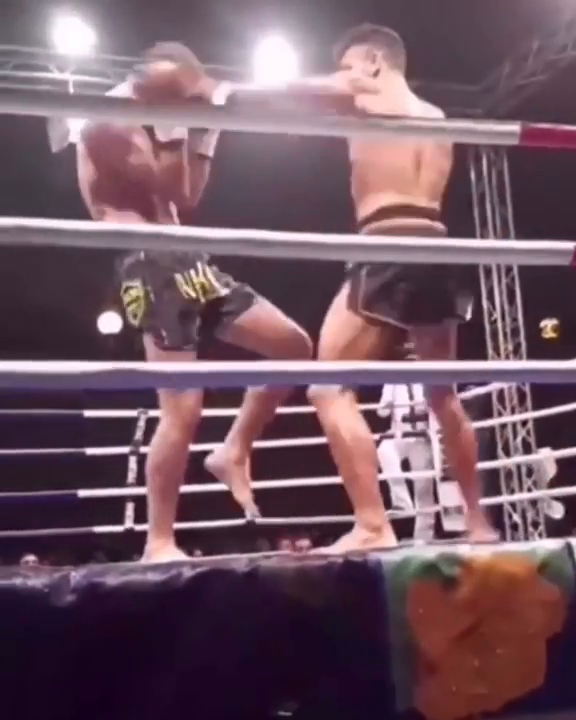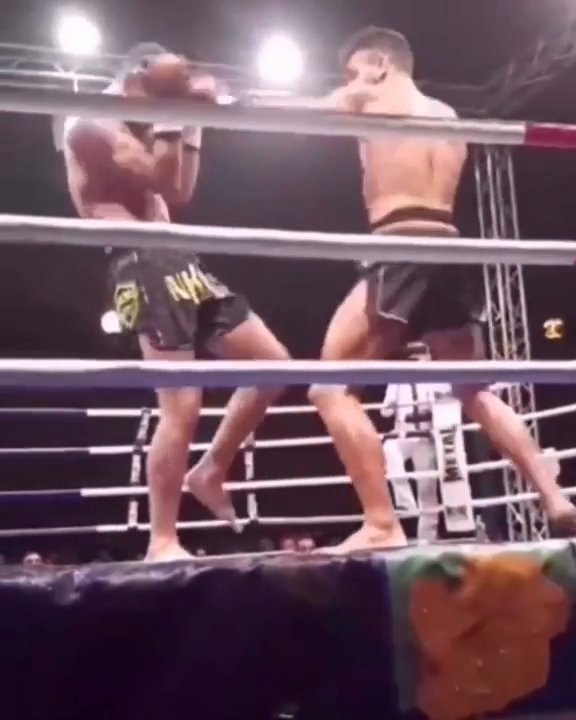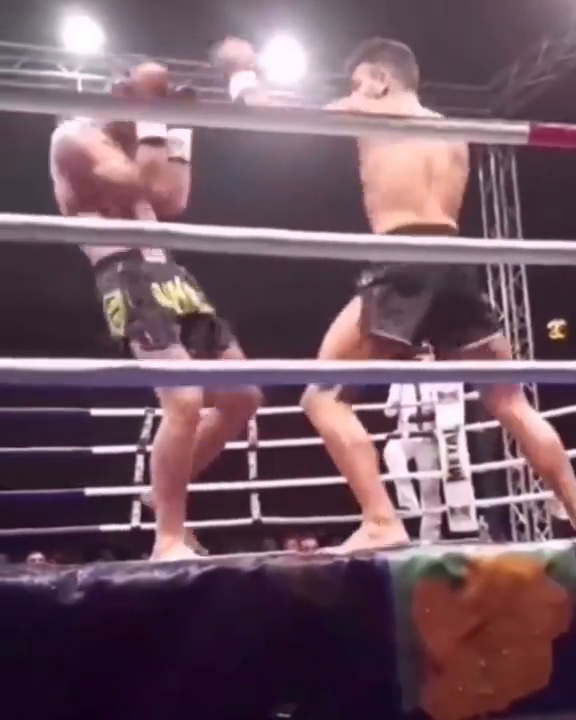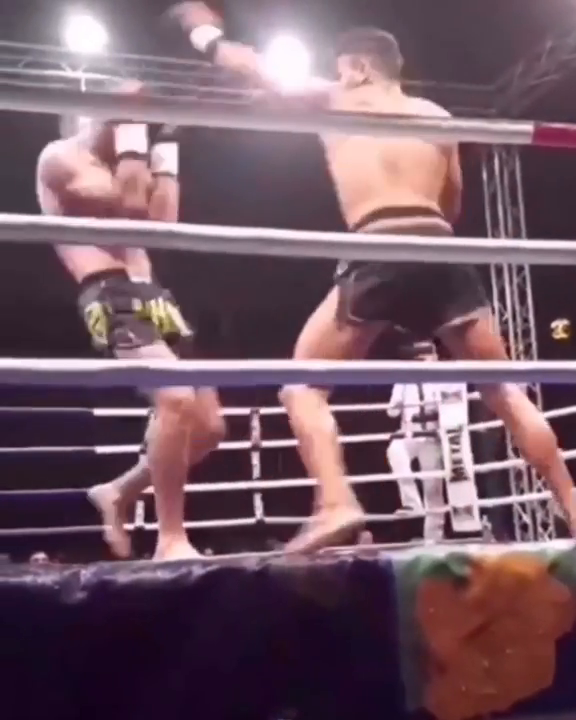
dt=0.1s
person 1, frame 1
left shoulder: (364, 93)
right shoulder: (433, 116)
left elbow: (299, 94)
left hip: (389, 252)
left knee: (329, 389)
right knee: (441, 395)
left ankle: (372, 527)
right ankle: (478, 522)
person 1, frame 2
left shoulder: (369, 96)
right shoulder: (445, 116)
left elbow: (301, 111)
left hip: (403, 257)
right hip: (449, 255)
left knee: (330, 391)
right knee: (477, 395)
left ankle: (382, 526)
person 1, frame 3
left shoulder: (367, 111)
right shoulder: (450, 133)
left wrist: (242, 76)
left hip: (403, 270)
right hip: (456, 268)
left knee: (324, 395)
right knee: (511, 406)
left ankle: (381, 522)
person 1, frame 4
left shoulder: (335, 100)
right shoulder: (436, 119)
left elbow: (264, 77)
left hip: (378, 260)
right hip: (439, 253)
left knee: (302, 387)
right knee: (503, 392)
left ankle: (336, 503)
person 2, frame 1
left shoulder: (150, 128)
right shoulder: (105, 123)
left elbow: (186, 198)
right elbow: (168, 186)
left wrist: (204, 125)
left hip: (190, 263)
right hip: (152, 268)
left knee: (295, 345)
right knee: (184, 408)
left ankle: (233, 455)
right ankle: (160, 545)
person 2, frame 2
left shoulder: (142, 129)
right shoulder: (89, 125)
left elbow: (178, 193)
right elbow: (162, 181)
left hip: (182, 265)
right hip: (144, 270)
left knee: (275, 365)
right knee: (181, 406)
left ankle: (209, 473)
right ankle: (163, 544)
person 2, frame 3
left shoulder: (132, 144)
right shoulder: (75, 137)
left elbow: (173, 202)
right elbow: (149, 189)
left wrist: (180, 130)
right wrist: (149, 116)
left hip: (169, 276)
right hip: (130, 281)
left knee: (243, 398)
right knee: (185, 402)
left ankle: (168, 489)
right ankle: (170, 541)
person 2, frame 4
left shoulder: (124, 167)
right shoulder: (61, 157)
left elbow: (164, 219)
right elbow: (126, 205)
left wrist: (164, 147)
right wrist: (128, 133)
left hip: (152, 297)
right hip: (112, 298)
left knee: (207, 425)
right knee: (176, 401)
left ankle: (118, 495)
right ankle: (172, 542)
person 3, frame 1
right shoulder: (393, 384)
right elbow: (383, 410)
right wrist: (386, 406)
left hip: (422, 436)
right hip: (400, 435)
left knee: (424, 485)
right knee: (385, 450)
left ankle: (423, 536)
right ankle: (402, 502)
person 3, frame 2
left shoulder: (436, 380)
right shoulder: (396, 382)
right elbow: (386, 410)
right wrist: (388, 407)
left hip: (426, 438)
right hip: (403, 436)
left knee: (428, 486)
right knee: (389, 450)
left ankle: (427, 535)
right ankle: (406, 502)
person 3, frame 3
left shoulder: (439, 380)
right shoulder: (401, 382)
right elbow: (390, 410)
right wrist: (393, 407)
left hip: (429, 438)
right hip: (407, 436)
left knee: (431, 487)
right knee: (391, 451)
left ankle: (431, 536)
right ankle: (409, 502)
person 3, frame 4
left shoulder: (442, 380)
right shoulder: (404, 382)
right elbow: (392, 410)
right wrist: (396, 407)
left hip: (432, 438)
right hip: (410, 435)
left knee: (434, 486)
right knee: (395, 450)
left ankle: (433, 536)
right ankle: (412, 503)
